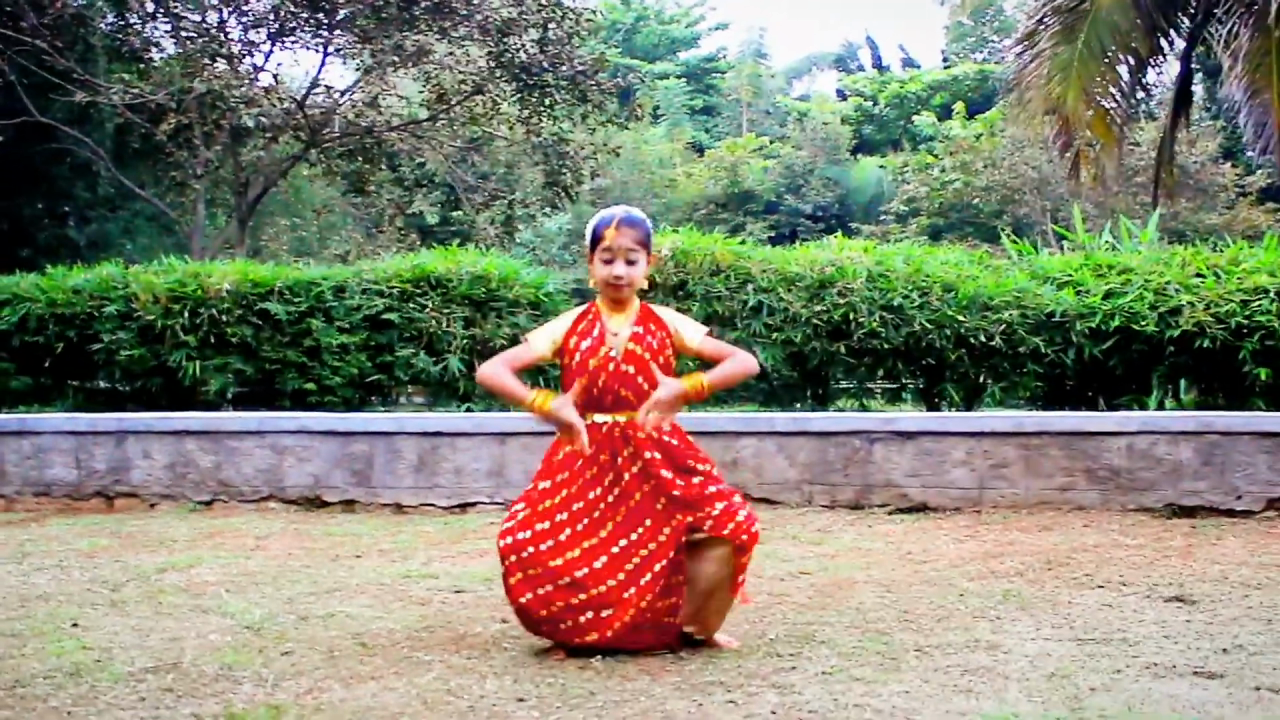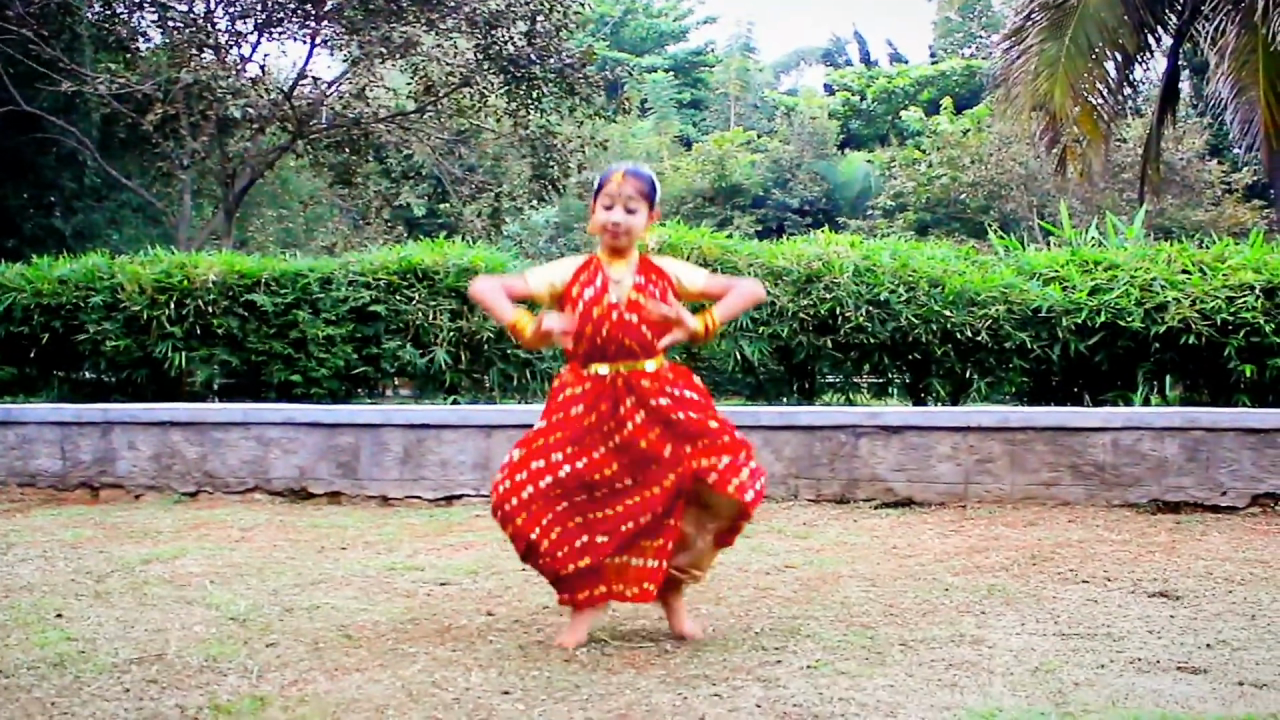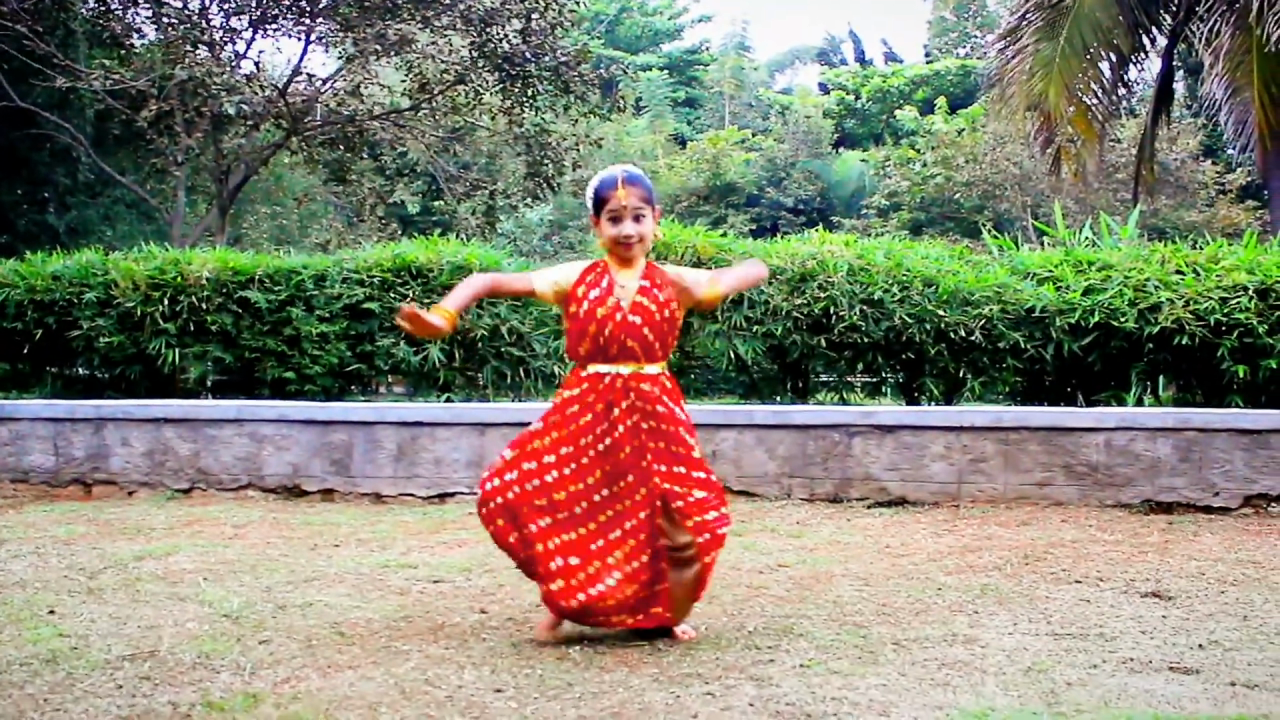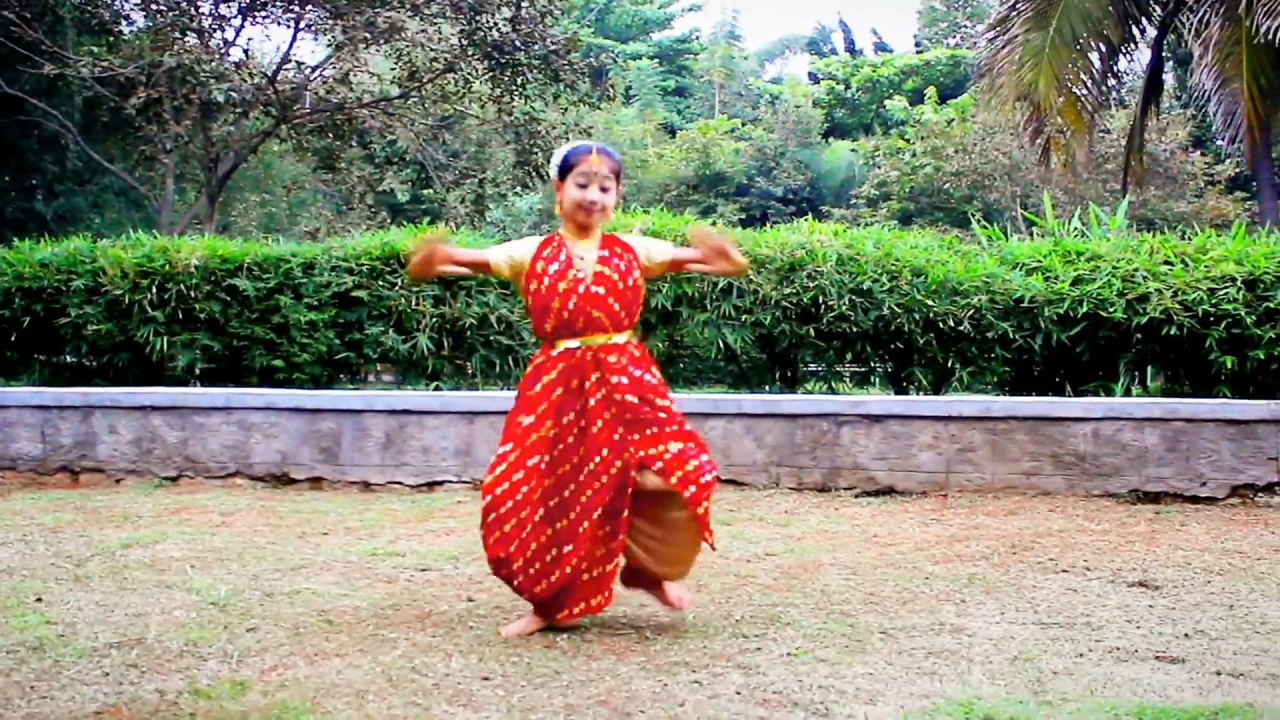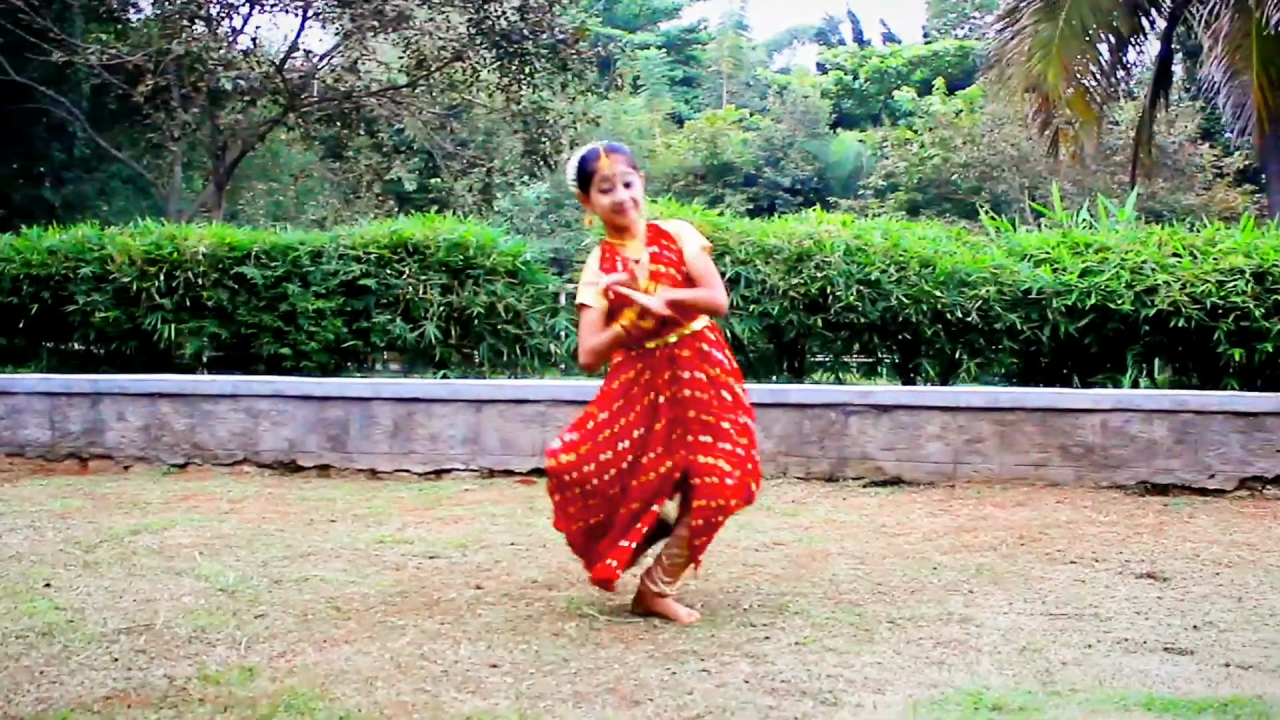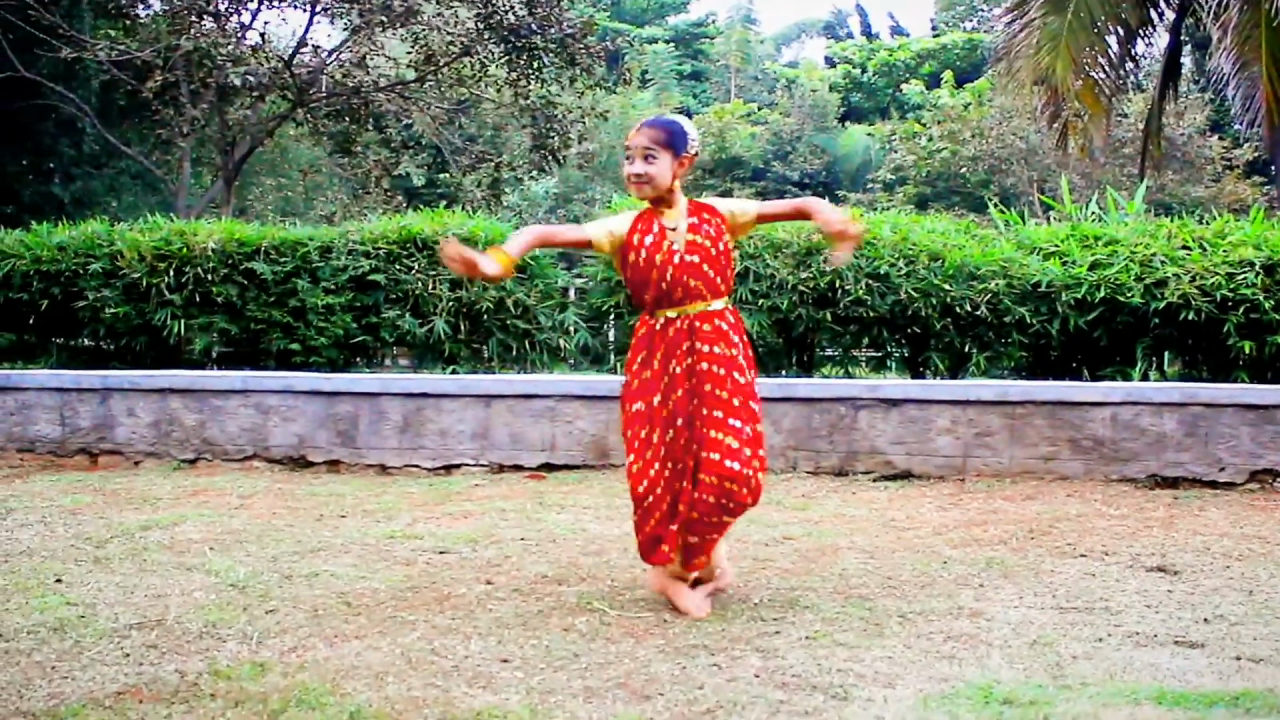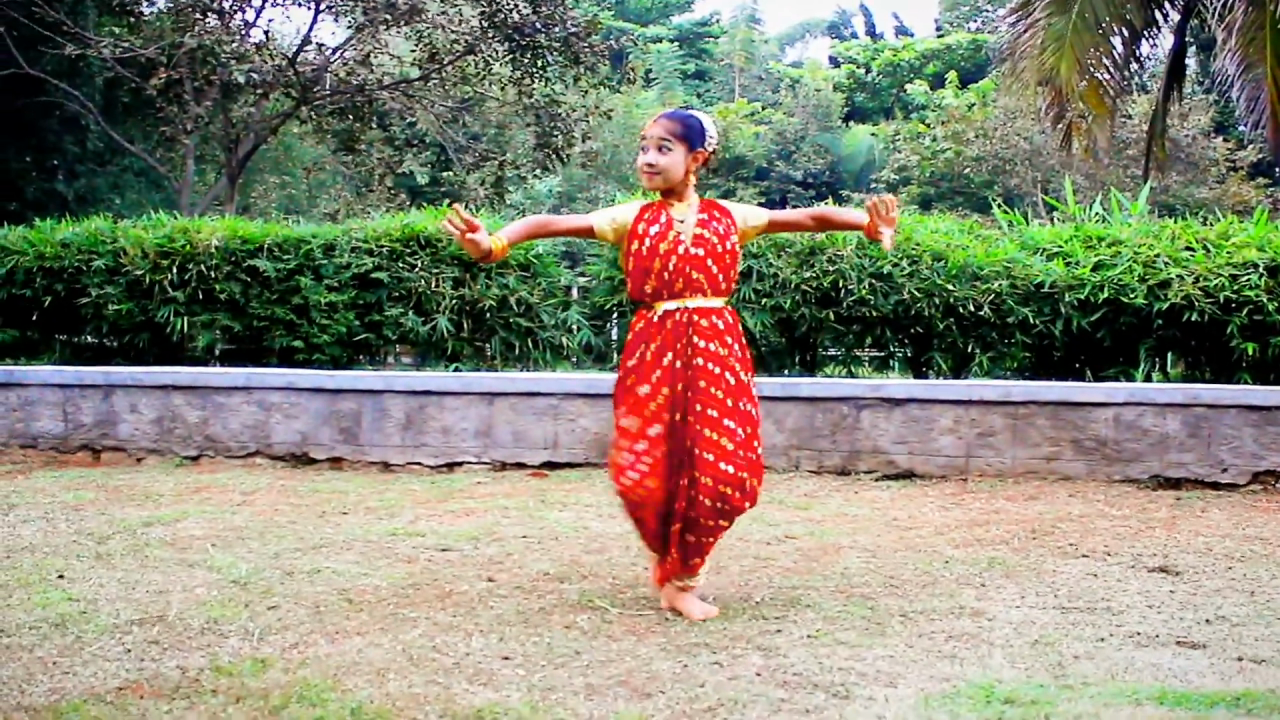
dt=0.4s
person 1, frame 1
left shoulder: (666, 324)
right shoulder: (569, 327)
left elbow: (746, 363)
right elbow: (490, 372)
left wrist: (682, 389)
right wrist: (548, 406)
left hip: (655, 454)
right hip: (587, 457)
left knee: (728, 524)
right knee: (525, 544)
left ankle: (693, 623)
right ankle: (586, 631)
person 1, frame 2
left shoulder: (666, 273)
right shoulder: (569, 274)
left elbow: (752, 288)
right elbow: (482, 288)
left wrist: (701, 325)
right wrist: (528, 329)
left hip: (657, 402)
right hip: (588, 406)
left knee: (728, 483)
right knee: (523, 493)
left ankle: (672, 585)
right ankle: (585, 598)
person 1, frame 3
left shoulder: (674, 281)
right shoulder: (574, 277)
left elbow: (755, 269)
right elbow: (488, 281)
left wrist: (714, 290)
right wrist: (442, 318)
left hip: (653, 411)
right hip: (584, 410)
left knee: (695, 517)
right knee: (508, 491)
left ankle: (658, 610)
right ankle: (568, 598)
person 1, frame 4
left shoulder: (632, 251)
right shoulder: (530, 253)
left elbow: (703, 256)
right elbow: (452, 257)
left wrist: (726, 259)
right wrist: (426, 261)
left hip: (624, 381)
right hip: (557, 386)
left knee: (682, 472)
right knee: (519, 496)
left ankle: (654, 565)
right ankle: (550, 603)
person 1, frame 5
left shoulder: (677, 236)
right shoulder: (597, 272)
left elbow: (718, 300)
right elbow: (588, 357)
left wrist: (656, 294)
right wrist: (635, 315)
left hip: (702, 371)
right hip: (641, 377)
left knee: (714, 485)
right knee: (576, 463)
left ankle: (658, 588)
person 1, frame 6
left shoulder: (720, 214)
right shoulder: (624, 228)
left elbow: (799, 206)
right elbow: (545, 234)
left wrist: (834, 219)
right wrist: (496, 261)
left hip: (718, 347)
right hip: (658, 353)
left knee: (724, 464)
right knee: (662, 466)
left ankle: (686, 567)
right ankle: (697, 565)
person 1, frame 7
left shoulder: (729, 217)
right shoulder: (631, 218)
left elbow: (806, 217)
right elbow: (553, 223)
left wrist: (868, 224)
right wrist: (494, 244)
left hip: (714, 347)
right hip: (654, 348)
left knee: (717, 466)
right knee: (644, 470)
left ankle: (680, 579)
right ankle: (673, 562)
